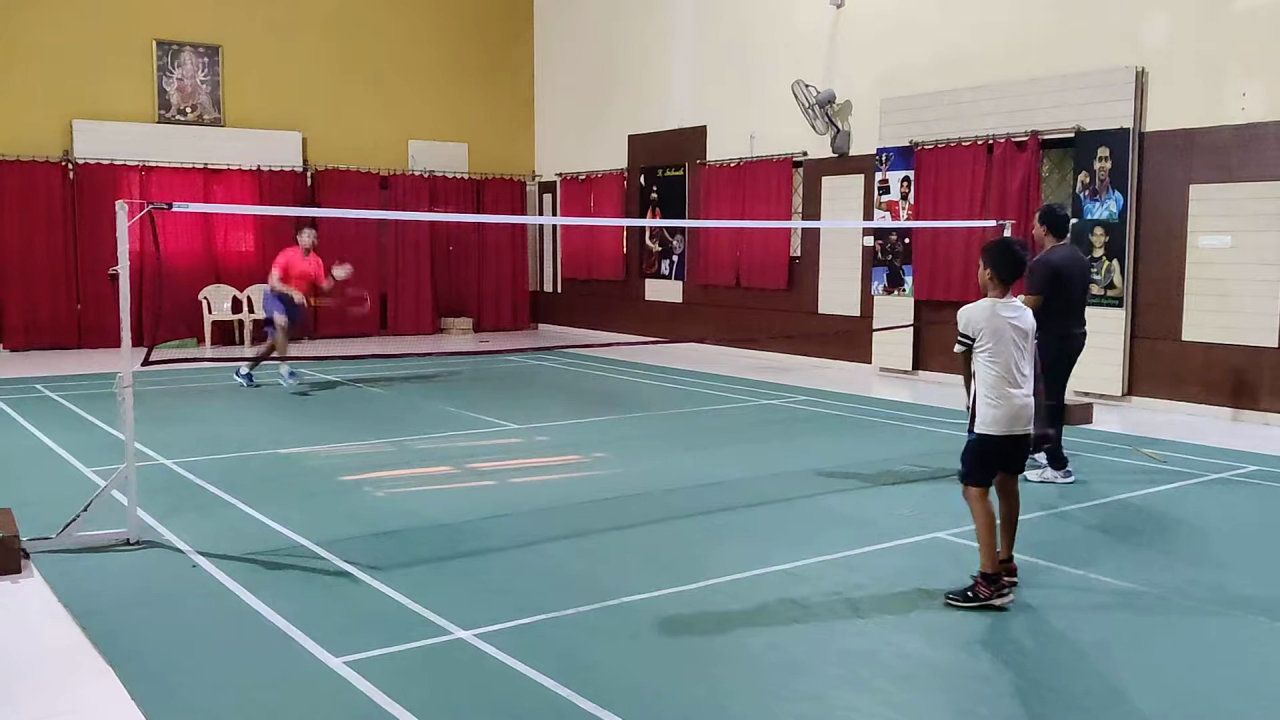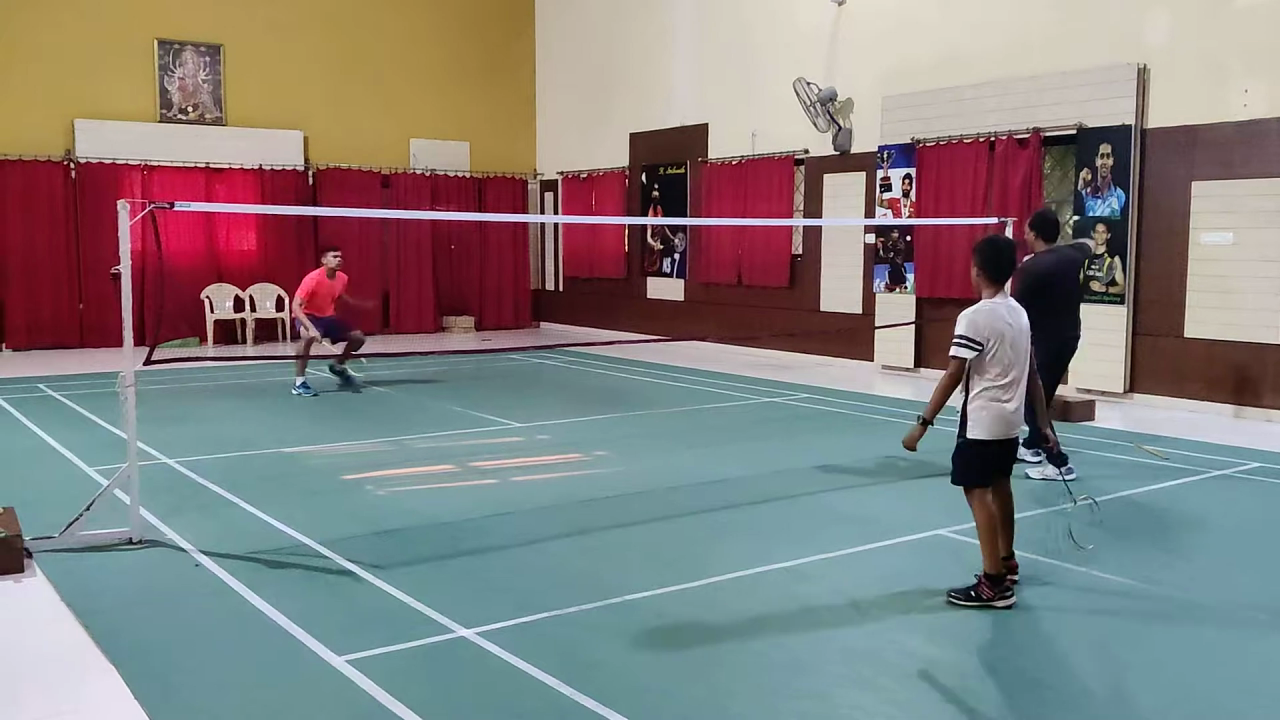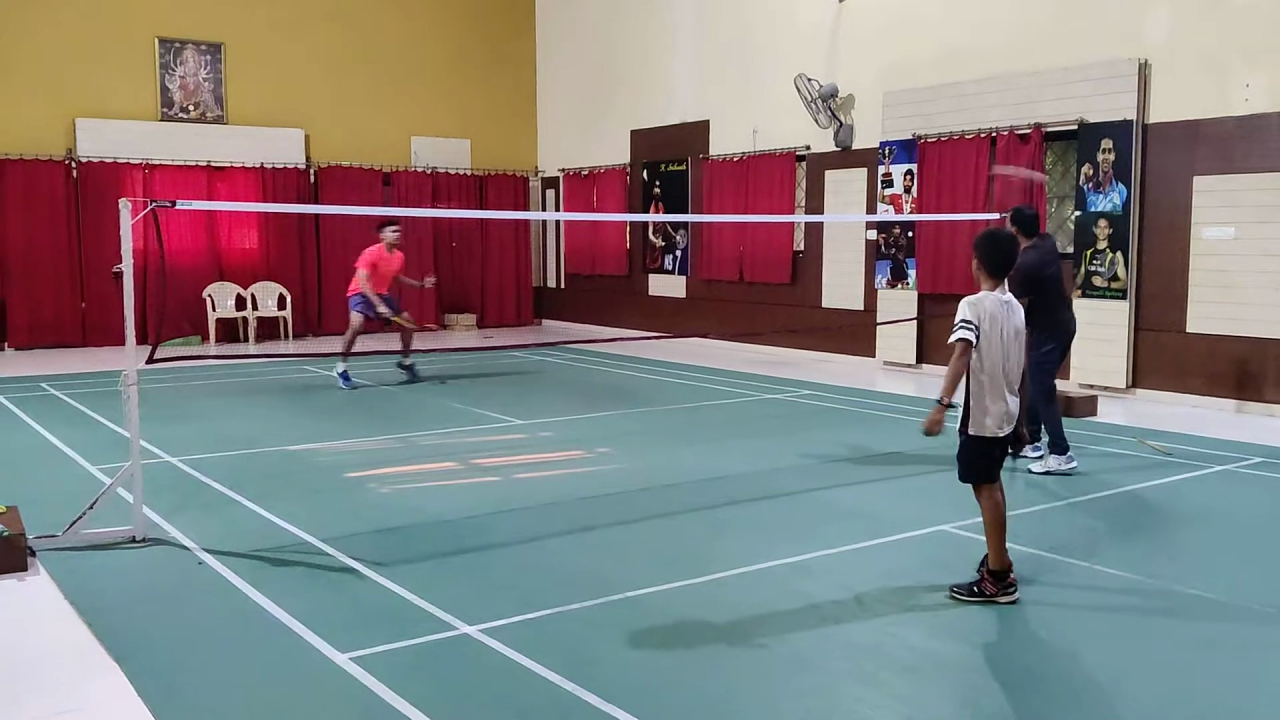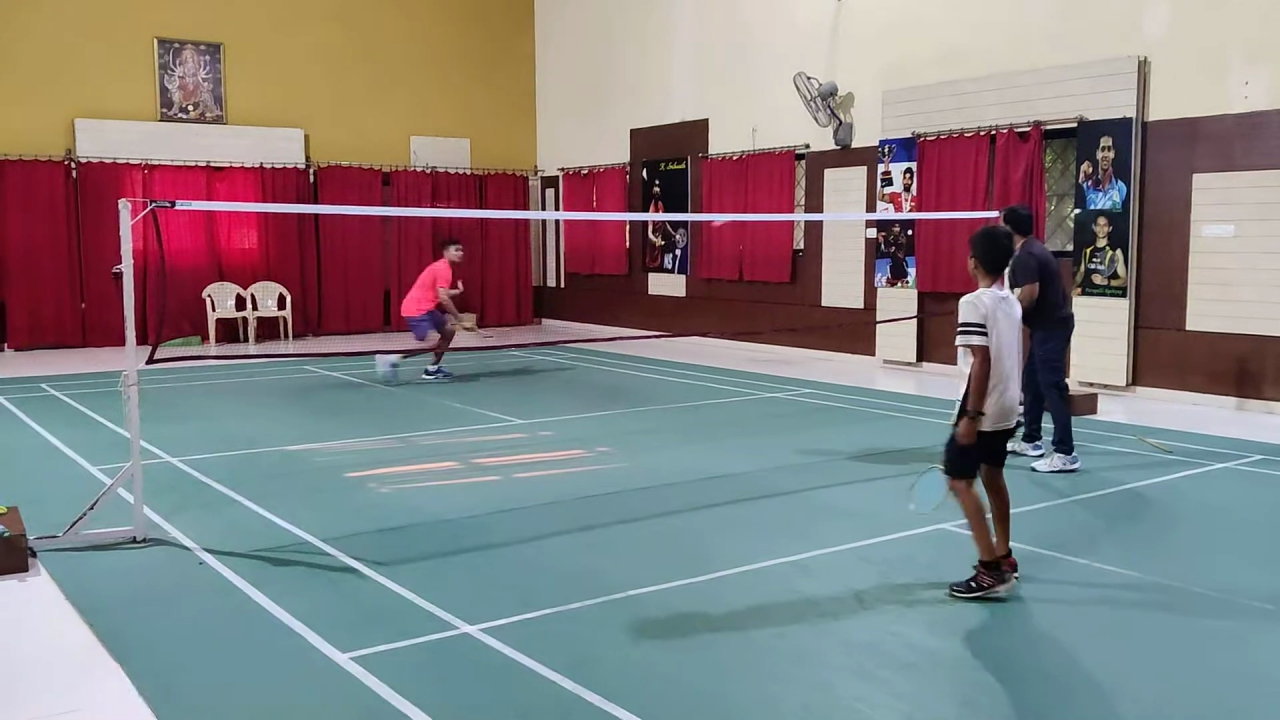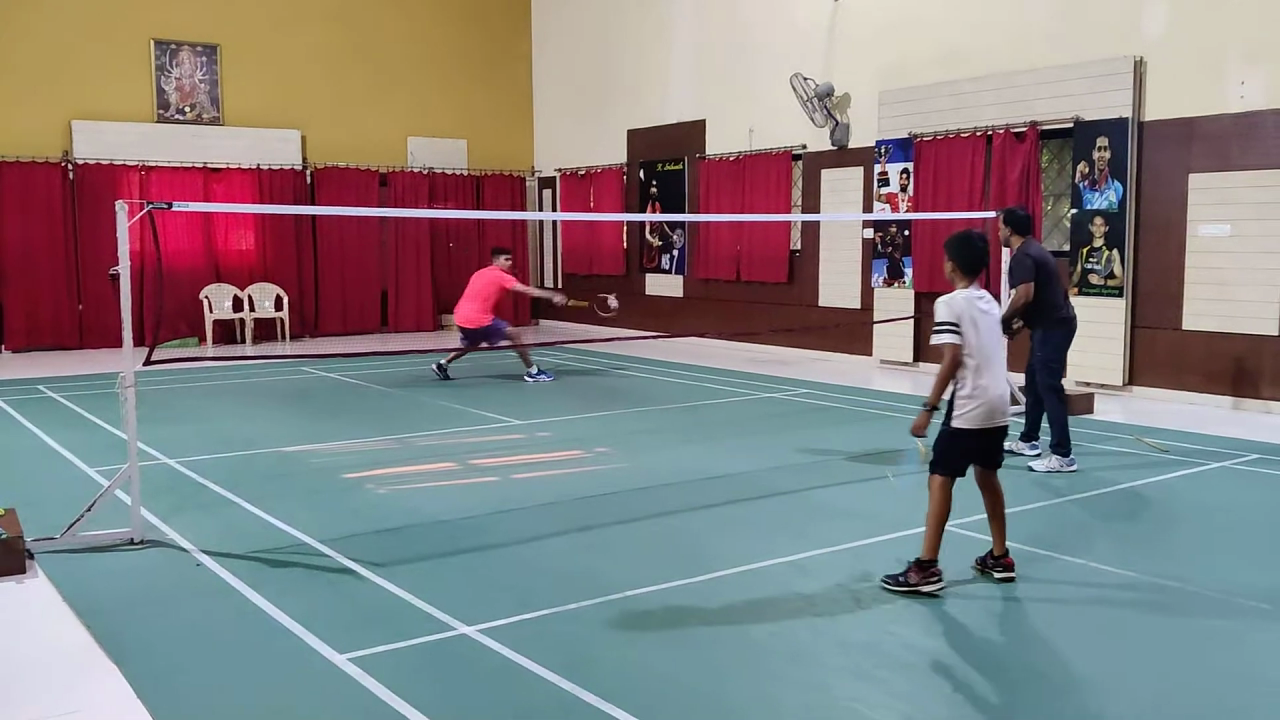
dt=0.3s
person 1, frame 1
left shoulder: (971, 314)
right shoulder: (1026, 315)
left elbow: (967, 366)
right elbow: (1031, 368)
left wrist: (971, 389)
left hip: (992, 418)
right hip: (1022, 416)
left knee: (975, 490)
right knee: (1006, 484)
left ankle: (990, 581)
right ankle: (1005, 562)
person 1, frame 2
left shoulder: (974, 317)
right shoulder: (1019, 313)
left elbow: (955, 375)
right elbow: (1030, 374)
left wrist: (924, 421)
right wrist: (1043, 423)
left hip: (984, 422)
right hip: (1012, 419)
left knee: (978, 492)
right knee: (1000, 487)
left ankle: (994, 583)
right ankle: (1005, 561)
person 1, frame 3
left shoulder: (974, 305)
right shoulder: (1016, 307)
left elbow: (960, 357)
right elbow: (1016, 366)
left wrist: (941, 406)
right wrist: (1016, 412)
left hip: (981, 415)
right hip: (1006, 412)
left knee: (985, 489)
right knee: (992, 484)
left ankle: (998, 579)
right ankle: (998, 560)
person 1, frame 4
left shoulder: (973, 303)
right shoulder: (1011, 301)
left elbow: (980, 363)
left wrist: (968, 416)
left hip: (984, 411)
right hip: (1007, 407)
left knee: (959, 481)
right knee: (992, 475)
left ankle: (993, 566)
right ankle: (1003, 556)
person 1, frame 5
left shoulder: (950, 303)
right shoulder: (991, 302)
left elbow: (952, 360)
left wrist: (928, 409)
left hip: (970, 409)
right hip: (998, 406)
left knee: (940, 481)
right knee: (987, 476)
left ankle: (927, 568)
right ankle: (1000, 558)
person 2, frame 1
left shoulder: (1044, 262)
right shoulder: (1079, 258)
left elbow: (1031, 306)
left hip: (1052, 339)
right hip: (1073, 335)
left knee: (1043, 401)
right knee: (1052, 396)
left ankle: (1058, 467)
right ankle: (1048, 450)
person 2, frame 2
left shoulder: (1029, 269)
right shoulder: (1075, 254)
right elbow: (1088, 246)
left hip: (1043, 342)
right hip: (1068, 338)
left ankle: (1059, 465)
right ankle: (1032, 447)
person 2, frame 3
left shoulder: (1022, 265)
right shoulder: (1046, 243)
left hip: (1046, 331)
right hip: (1061, 326)
left knee: (1041, 390)
right knee: (1033, 385)
left ankle: (1061, 454)
right ankle: (1031, 442)
person 2, frame 4
left shoulder: (1025, 256)
right shoulder: (1033, 249)
left elbow: (1029, 296)
left hip: (1051, 327)
right hip: (1049, 324)
left knee: (1053, 387)
right knee: (1032, 381)
left ankle: (1065, 454)
right ankle: (1031, 440)
person 2, frame 5
left shoulder: (1022, 256)
right shoulder: (1033, 250)
left elbow: (1024, 296)
left wrist: (1004, 319)
right wrist: (1021, 322)
left hip: (1052, 327)
right hip: (1052, 324)
left knee: (1050, 388)
right knee: (1034, 382)
left ankle: (1062, 456)
right ankle: (1028, 440)
